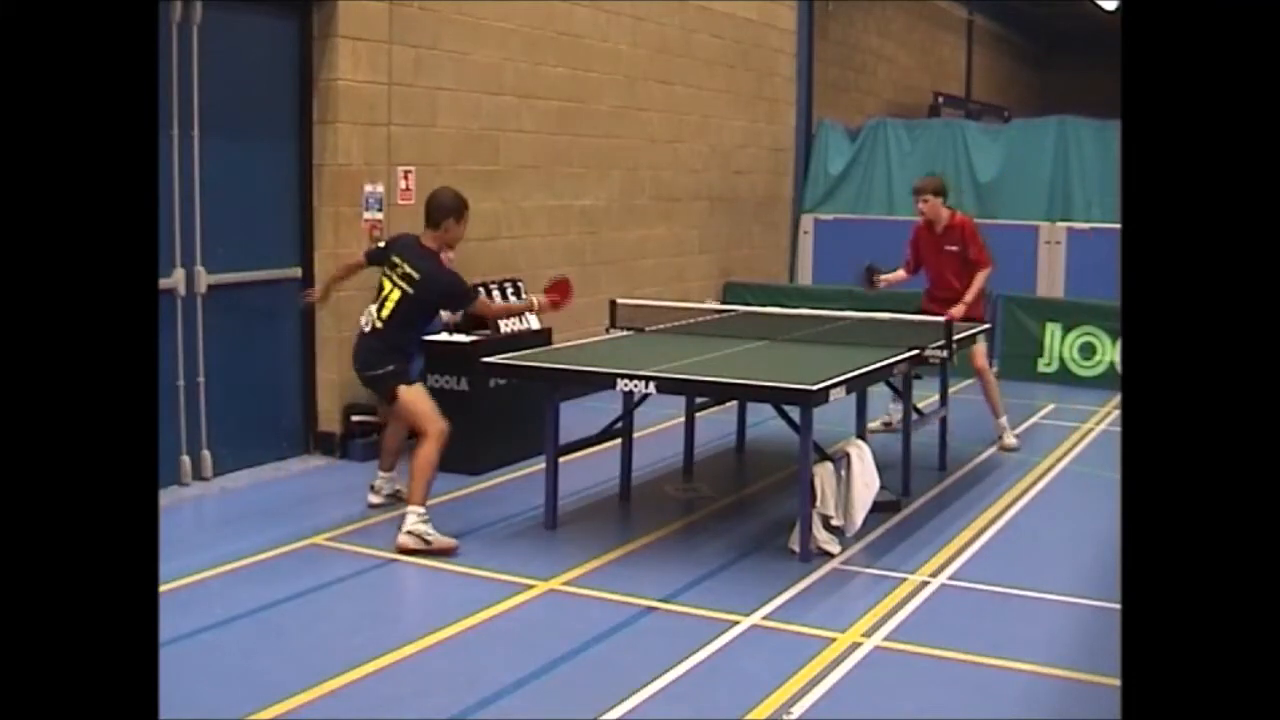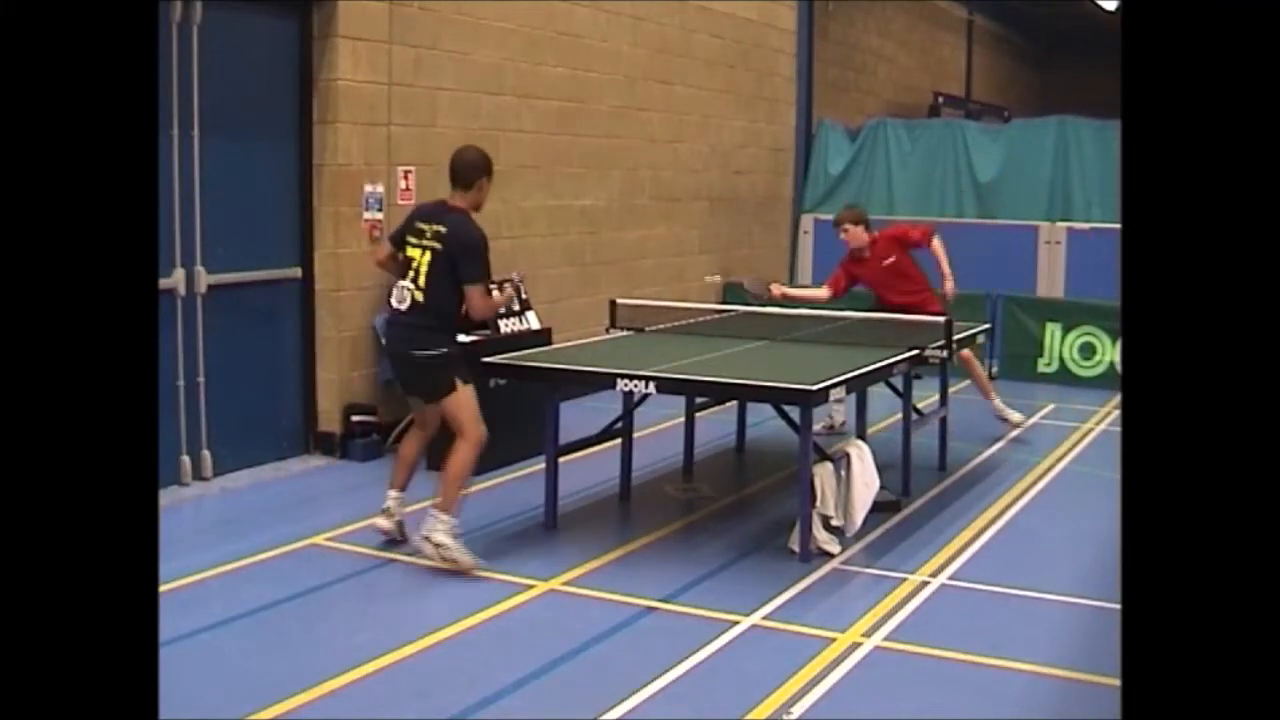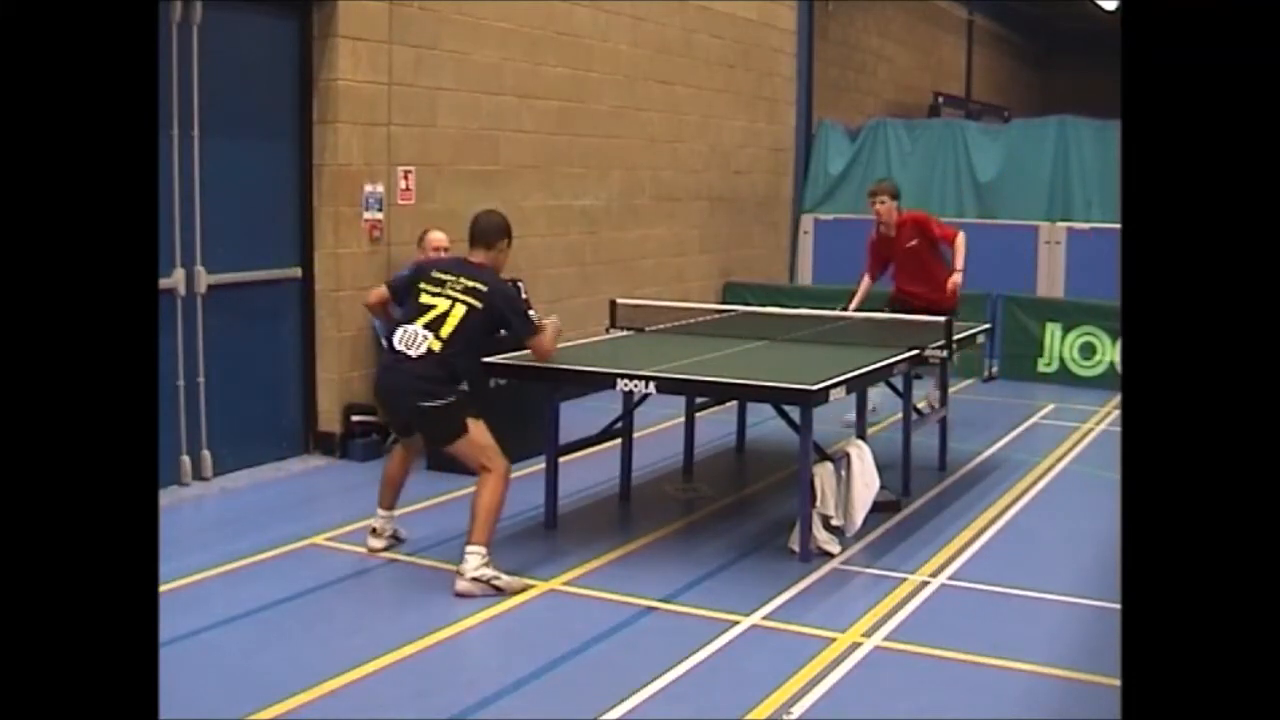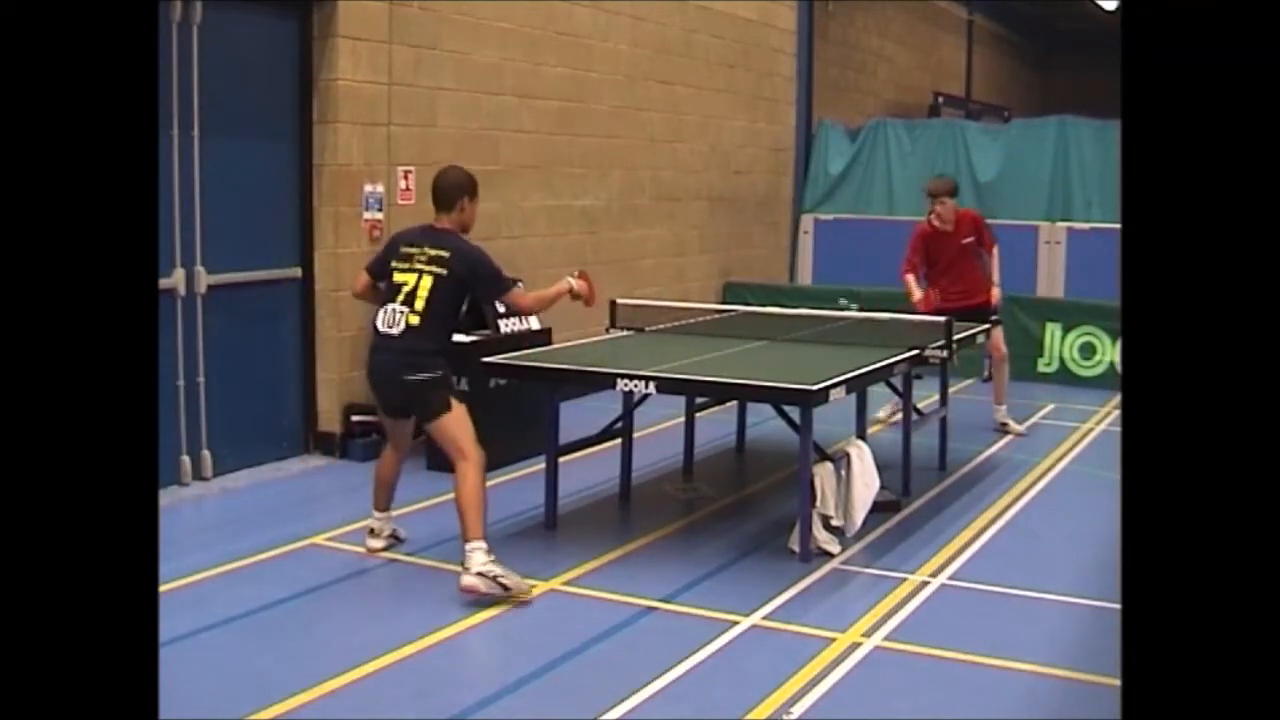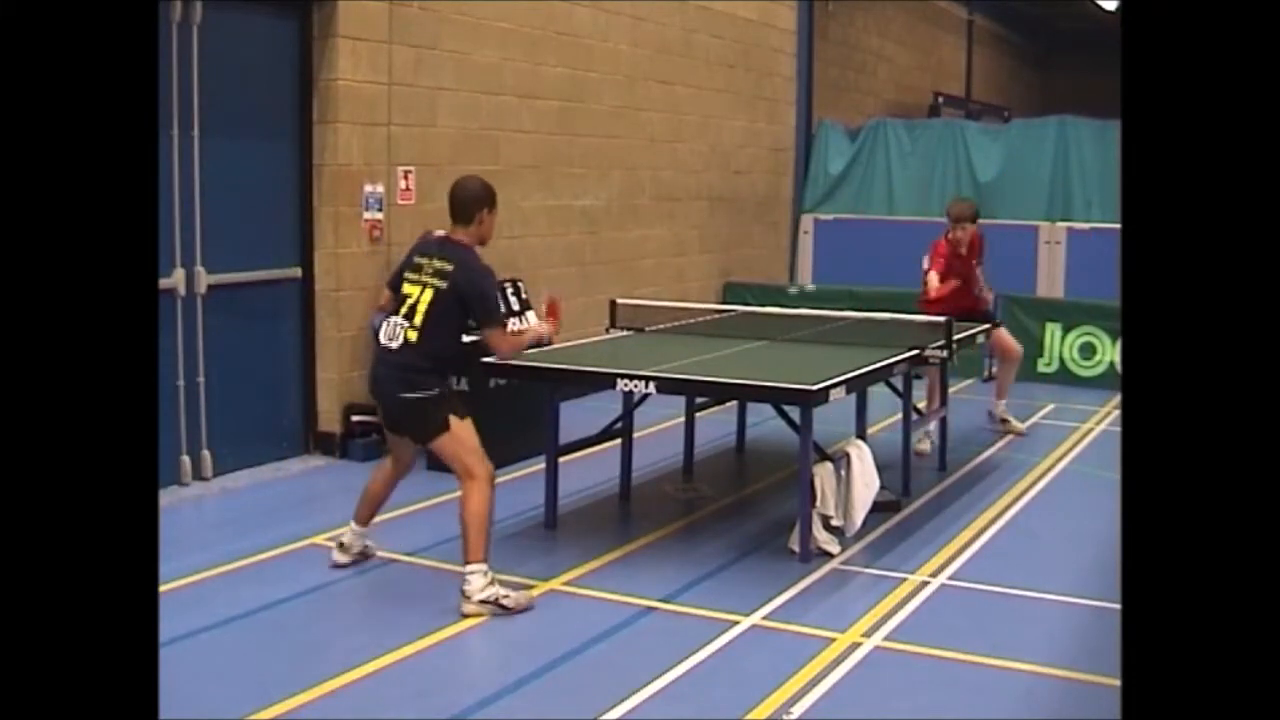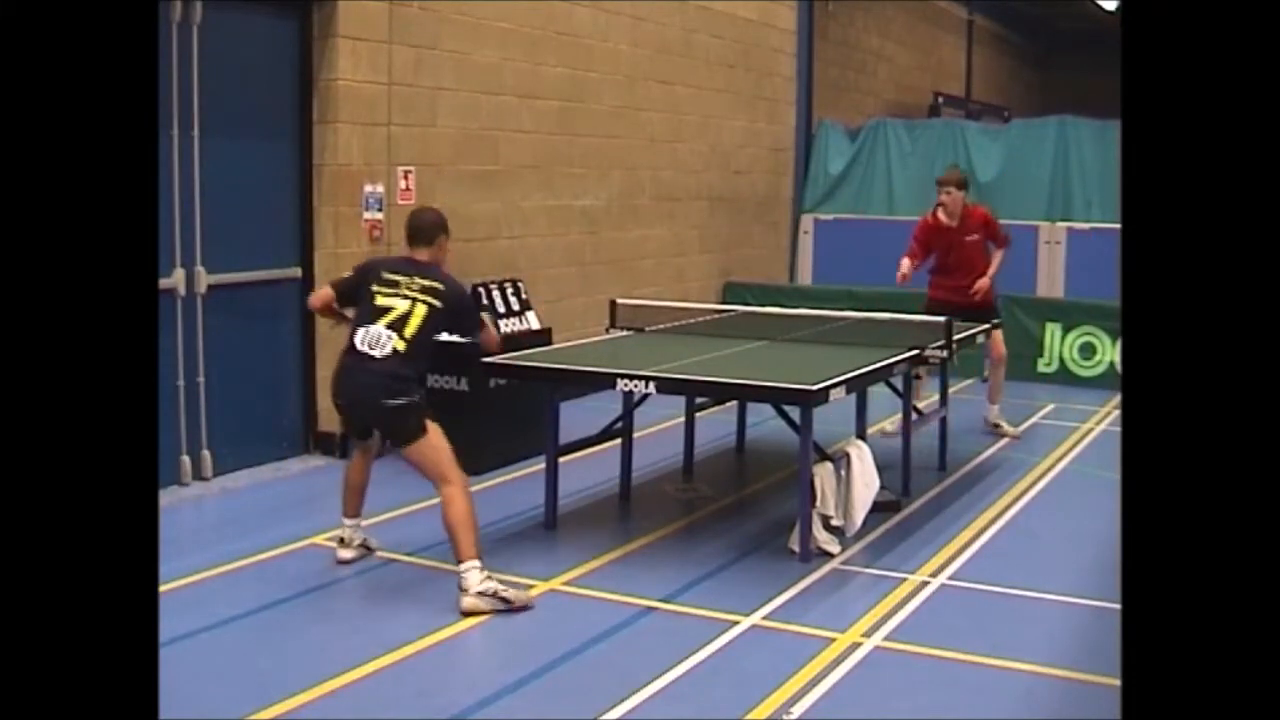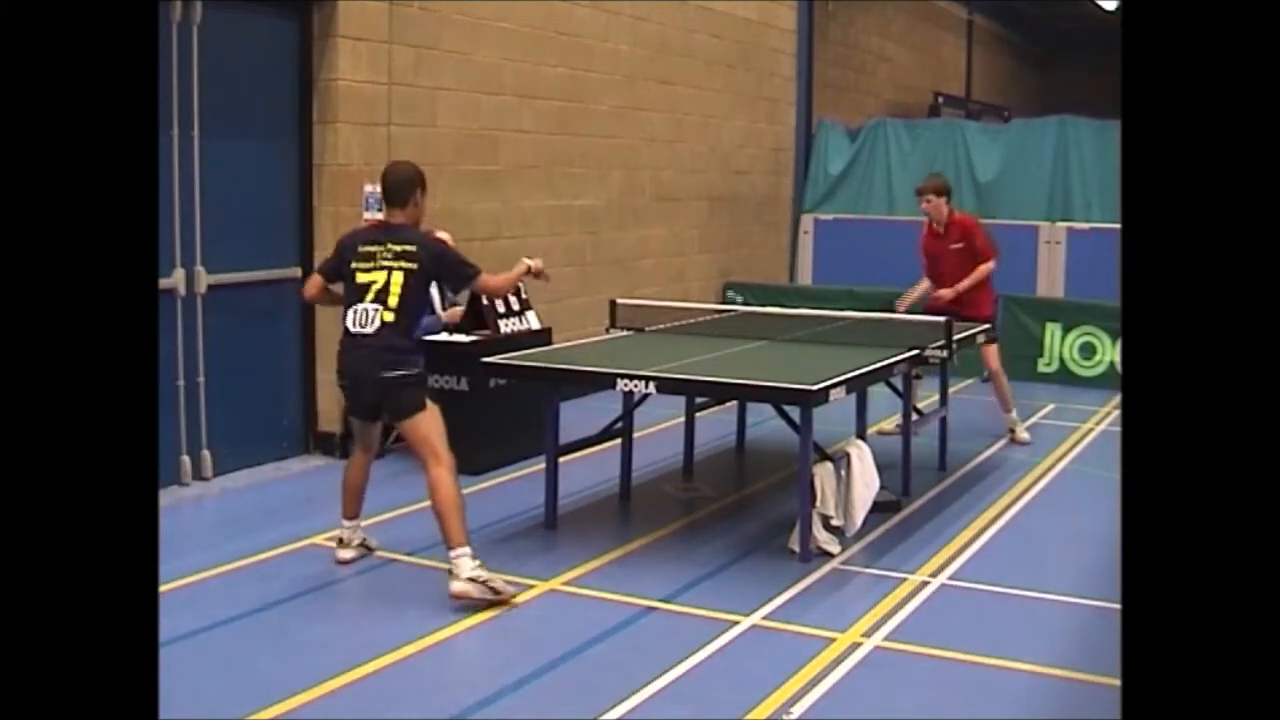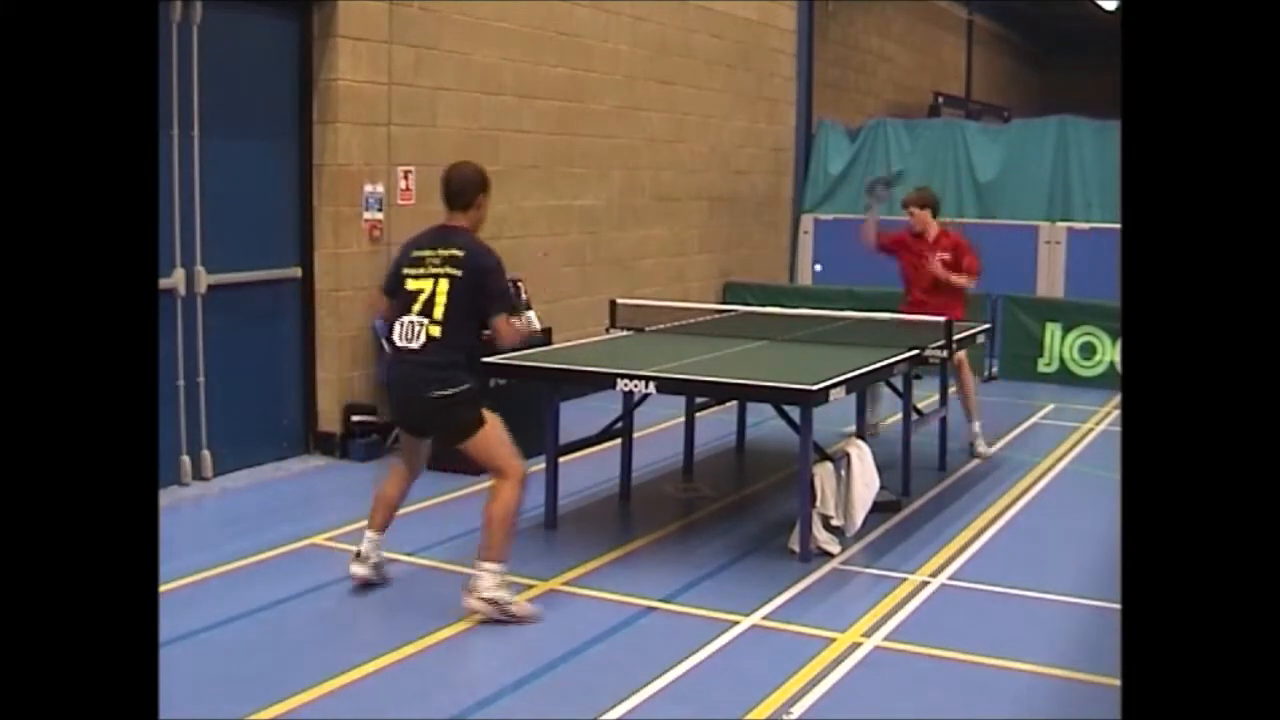
dt=0.4s
person 1, frame 1
left shoulder: (397, 246)
right shoulder: (440, 277)
left elbow: (354, 265)
right elbow: (488, 310)
left wrist: (325, 289)
right wrist: (532, 305)
left hip: (373, 350)
right hip: (384, 361)
left knee: (400, 412)
right knee: (435, 430)
right ankle: (414, 526)
person 1, frame 2
left shoulder: (421, 215)
right shoulder: (468, 234)
left elbow: (383, 258)
right elbow: (478, 310)
right wrist: (502, 299)
left hip: (400, 337)
right hip: (430, 344)
left knee: (425, 424)
right knee: (472, 435)
left ankle: (391, 511)
right ankle: (439, 531)
person 1, frame 3
left shoulder: (429, 268)
right shoulder: (499, 292)
left elbow: (373, 301)
right elbow: (543, 350)
right wrist: (552, 328)
left hip: (389, 380)
right hip: (429, 391)
left knee: (407, 446)
right knee: (494, 469)
left ankle: (381, 528)
right ankle: (474, 567)
person 1, frame 4
left shoulder: (402, 242)
right shoulder: (466, 256)
left elbow: (361, 288)
right elbow: (523, 304)
right wrist: (569, 286)
left hip: (381, 363)
right hip: (420, 369)
left knee: (397, 444)
right knee: (470, 459)
left ankle: (379, 528)
right ankle: (478, 563)
person 1, frame 5
left shoulder: (421, 250)
right shoulder: (473, 271)
left elbow: (388, 302)
right elbow: (502, 347)
right wrist: (539, 333)
left hip: (385, 376)
right hip: (420, 386)
left knee: (398, 462)
right knee: (478, 476)
left ankle: (352, 542)
right ankle: (477, 585)
person 1, frame 6
left shoulder: (374, 269)
right shoulder: (450, 290)
left elbow: (317, 303)
right elbow: (490, 342)
right wrist: (487, 324)
left hip: (347, 385)
right hip: (394, 394)
left knee: (364, 449)
right knee: (453, 482)
left ankle: (350, 538)
right ankle: (475, 583)
person 1, frame 7
left shoulder: (353, 243)
right shoulder: (429, 248)
left elbow: (311, 292)
right elbow: (493, 286)
right wrist: (526, 267)
left hip: (352, 365)
right hip: (395, 369)
left knee: (363, 447)
right knee: (440, 462)
left ankle: (349, 537)
right ankle: (464, 569)
person 1, frame 8
left shoulder: (413, 248)
right shoulder: (480, 257)
left elbow: (387, 310)
right elbow: (505, 337)
right wrist: (524, 328)
left hip: (403, 380)
right hip: (446, 386)
left knee: (407, 466)
right knee: (511, 472)
left ankle: (368, 555)
right ankle: (487, 584)
person 2, frame 1
left shoulder: (964, 225)
right shoulder: (920, 231)
left elbow: (985, 267)
right elbow: (910, 269)
left wrist: (964, 304)
right wrist: (887, 279)
left hip: (966, 308)
right hip: (933, 306)
left knee: (980, 365)
left ankle: (1004, 428)
right ankle: (895, 415)
person 2, frame 2
left shoulder: (893, 237)
right shoulder: (849, 265)
left elbow: (932, 237)
right elbow: (827, 293)
left wrist: (947, 276)
right wrist: (788, 292)
left hip: (926, 307)
right hip: (891, 312)
left knee: (965, 356)
left ankle: (997, 406)
right ankle: (837, 418)
person 2, frame 3
left shoulder: (918, 221)
right shoulder: (877, 240)
left elbow: (957, 237)
right elbow: (871, 274)
left wrist: (958, 272)
right wrist: (854, 304)
left hip: (940, 298)
right hip: (906, 300)
left ankle: (935, 394)
right ankle: (864, 404)
person 2, frame 4
left shoulder: (972, 219)
right shoulder: (922, 232)
left elbow: (991, 248)
right elbow: (910, 271)
left wrist: (995, 284)
right wrist: (915, 291)
left hip: (978, 299)
right hip: (940, 303)
left knee: (1000, 353)
left ankle: (1001, 416)
right ankle: (898, 402)
person 2, frame 5
left shoulder: (976, 238)
right shoulder: (942, 248)
right elbow: (933, 272)
left wrist: (982, 288)
right wrist: (932, 287)
left hip: (970, 306)
right hip: (940, 311)
left knee: (1014, 352)
right knee: (937, 364)
left ankle: (999, 411)
right ankle: (928, 431)
person 2, frame 6
left shoulder: (982, 217)
right shoulder: (928, 224)
left elbow: (1001, 245)
right elbow: (912, 256)
left wrist: (989, 277)
right wrist: (904, 268)
left hip: (978, 294)
right hip: (942, 296)
left knee: (999, 354)
left ankle: (993, 416)
person 2, frame 7
left shoulder: (966, 224)
right shoulder: (927, 233)
left elbow: (989, 263)
right elbow: (931, 278)
left wrist: (956, 290)
right wrist: (908, 299)
left hip: (977, 307)
right hip: (941, 306)
left knee: (994, 367)
left ankle: (1013, 422)
person 2, frame 8
left shoulder: (955, 242)
right shoulder: (905, 239)
left elbow: (970, 281)
right elbow: (870, 241)
left wrist: (946, 277)
right wrist: (873, 208)
left hip: (947, 316)
right hip: (913, 315)
left knee: (959, 362)
left ankle: (976, 432)
